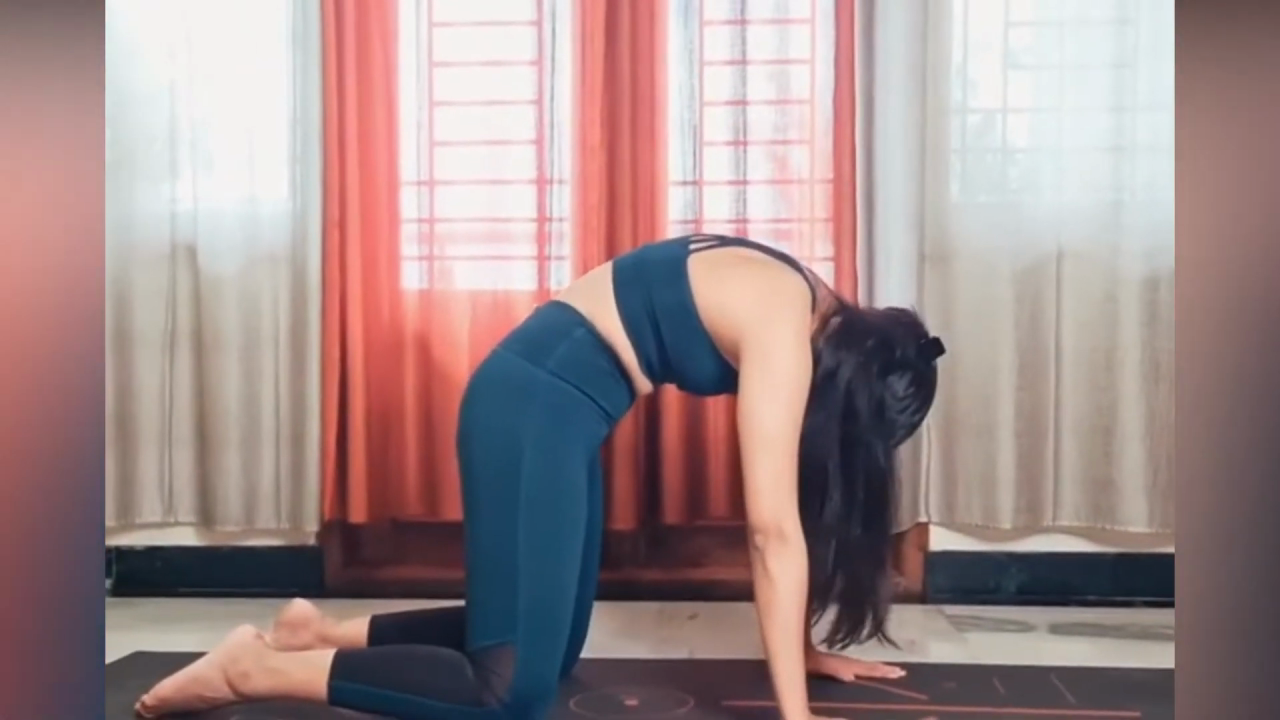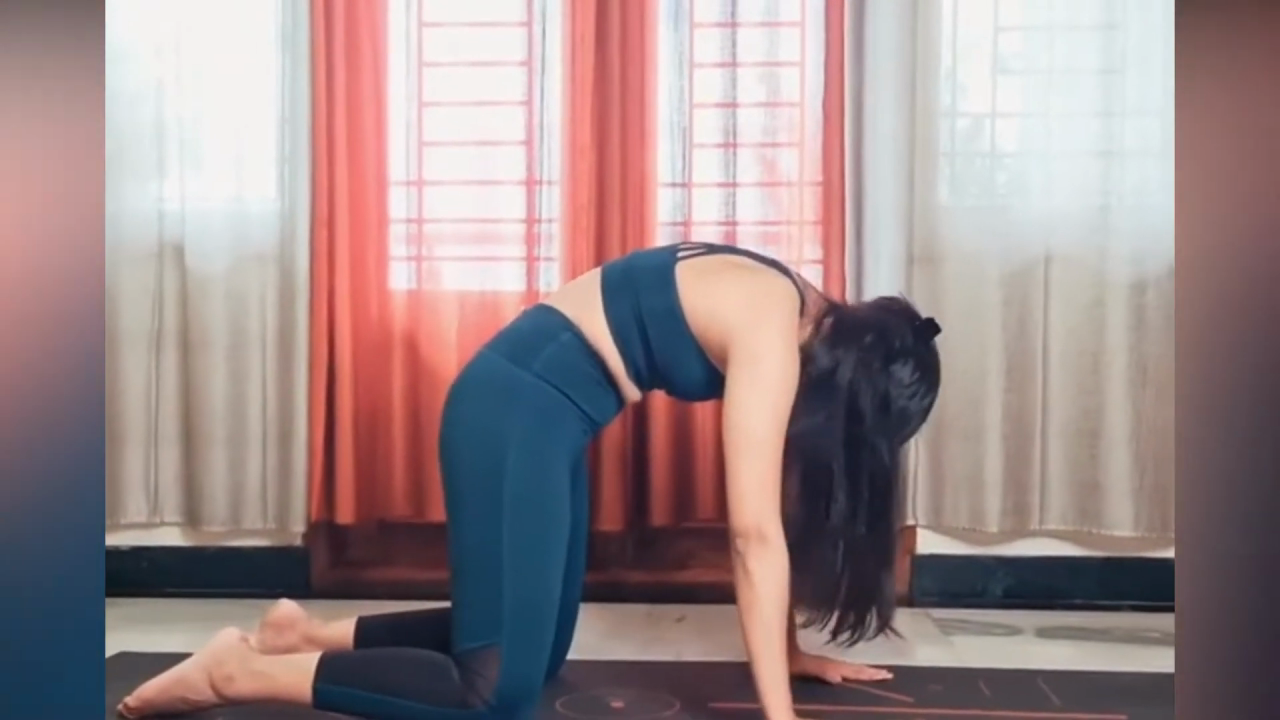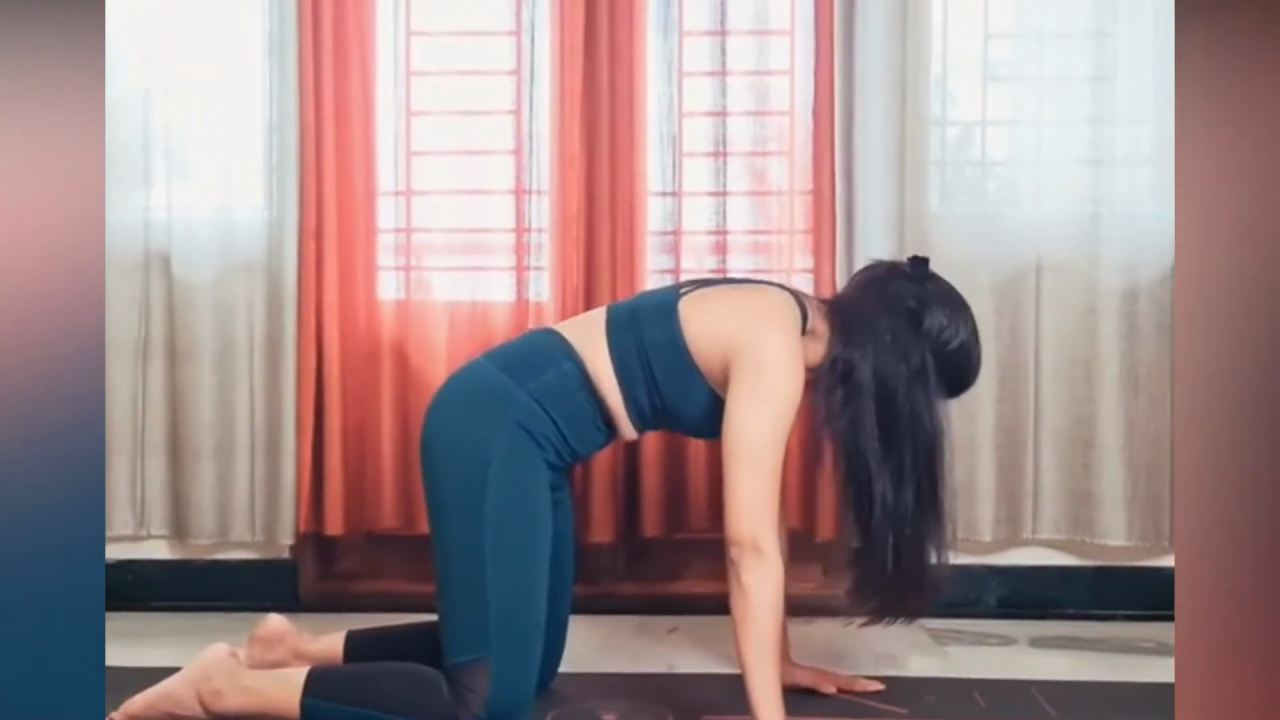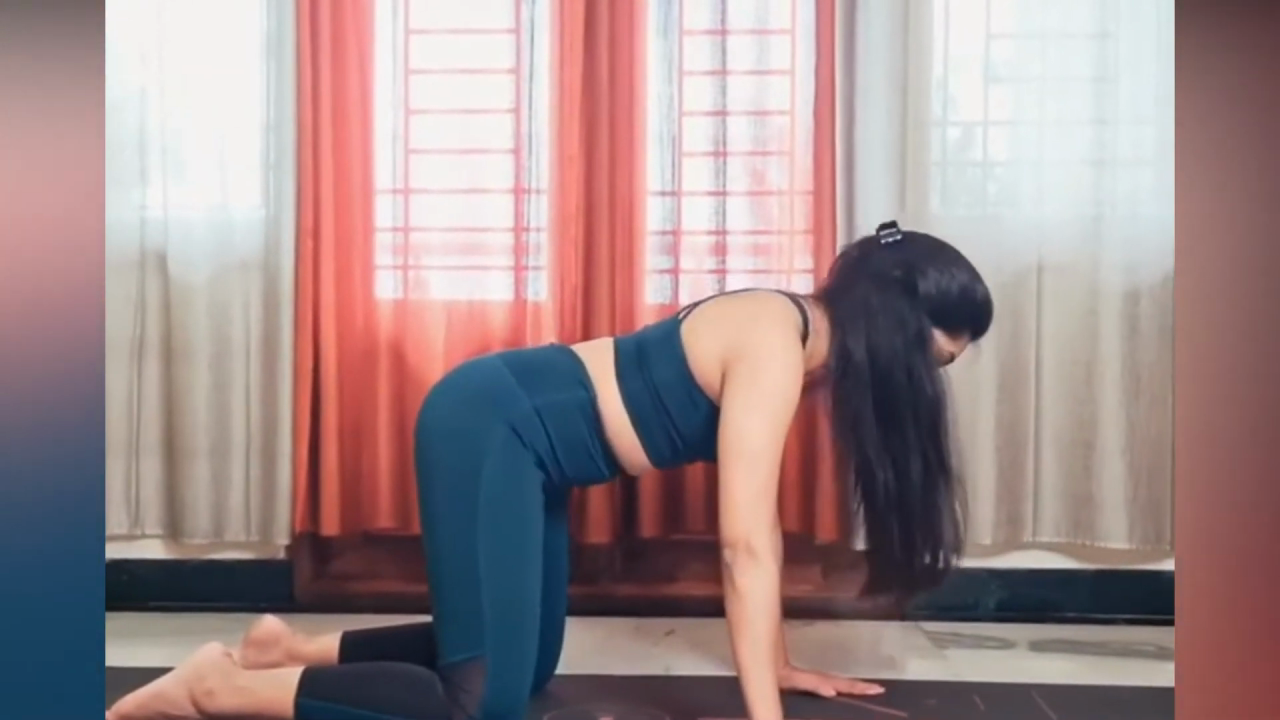
dt=0.4s
person 1, frame 1
left shoulder: (814, 313)
right shoulder: (783, 332)
left elbow: (784, 516)
right elbow: (775, 531)
left wrist: (804, 650)
left hip: (555, 407)
right hip: (532, 408)
left knee: (550, 642)
left ankle: (324, 631)
person 1, frame 2
left shoulder: (806, 319)
right shoulder: (772, 337)
left elbow: (773, 504)
right elbow: (756, 534)
left wrist: (788, 650)
left hip: (541, 411)
right hip: (515, 411)
left knee: (538, 649)
left ankle: (308, 632)
person 1, frame 3
left shoulder: (794, 331)
right shoulder: (775, 347)
left elbow: (758, 528)
right elbow: (751, 545)
left hip: (524, 430)
right hip: (494, 428)
left ankle: (298, 646)
person 1, frame 4
left shoulder: (797, 340)
right shoulder: (773, 347)
left elbow: (755, 527)
right elbow: (746, 550)
left hip: (517, 439)
right hip: (485, 431)
left ankle: (290, 648)
